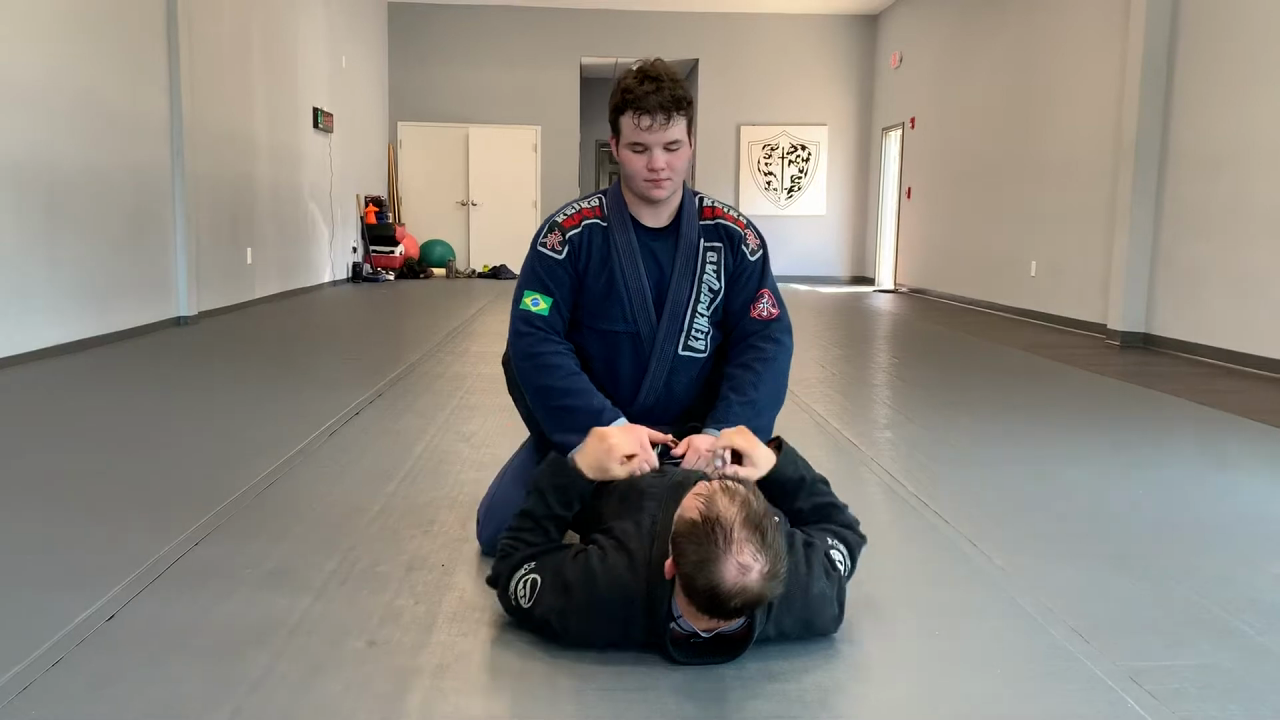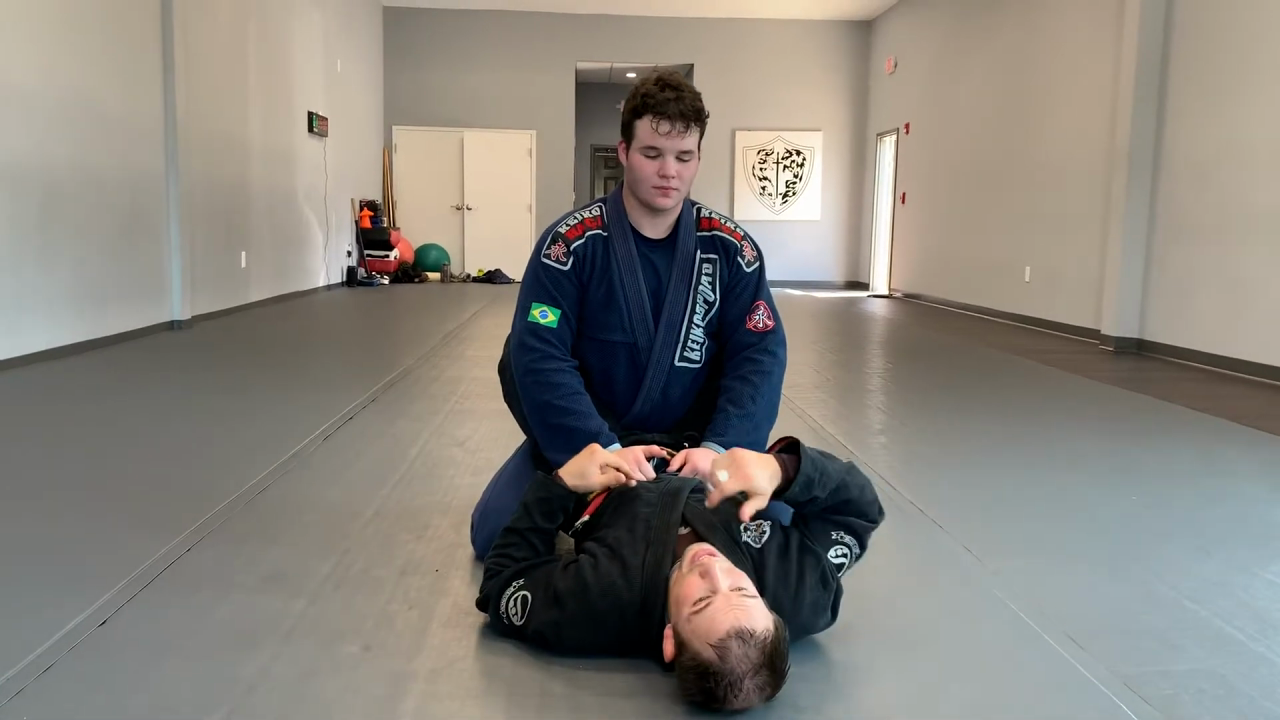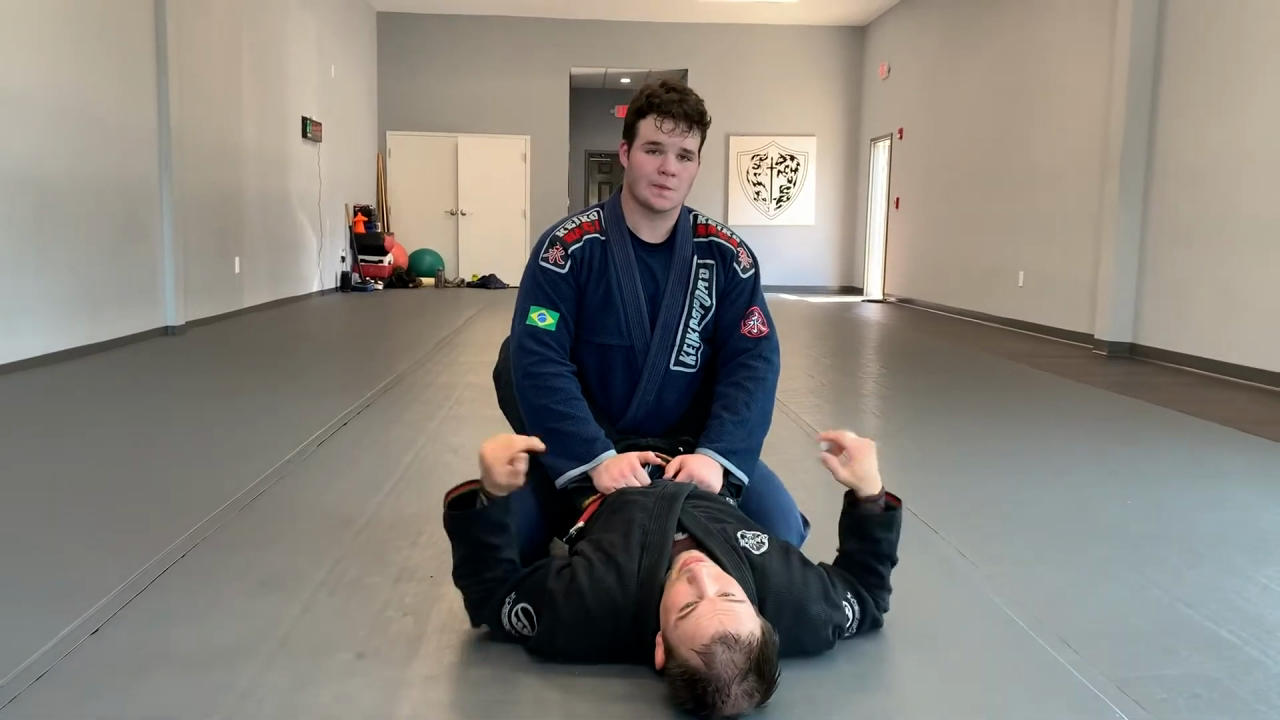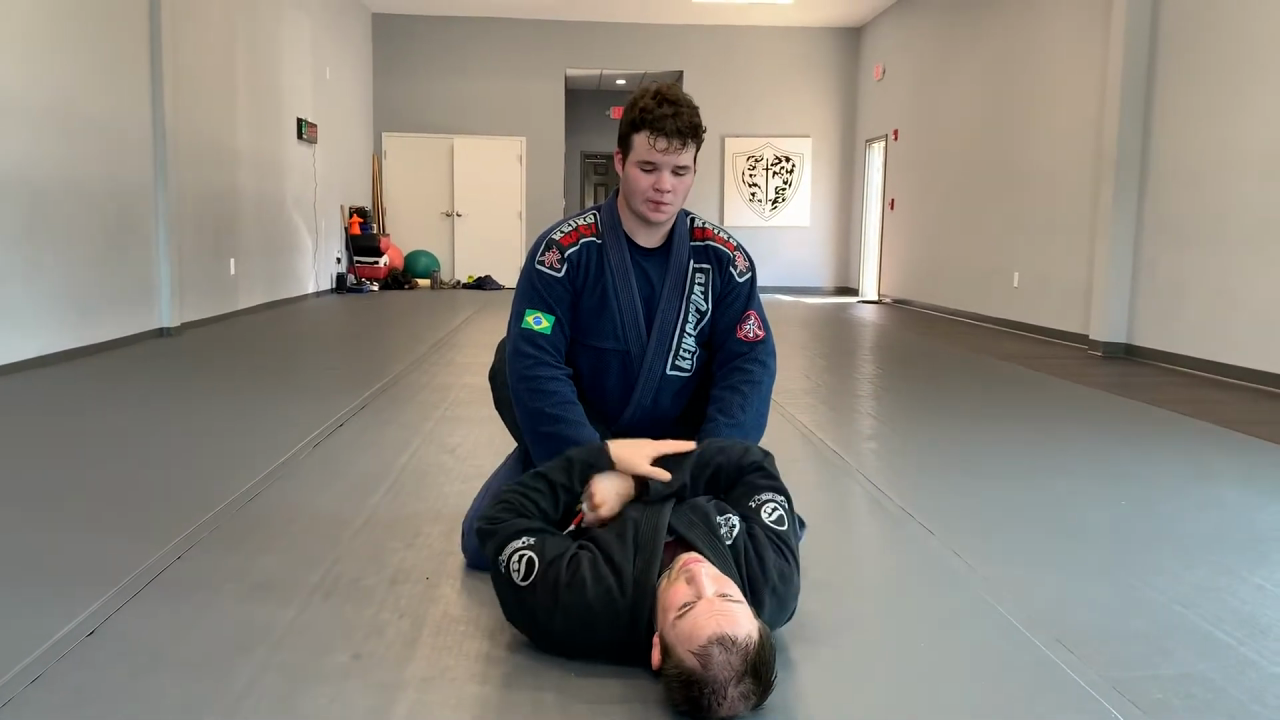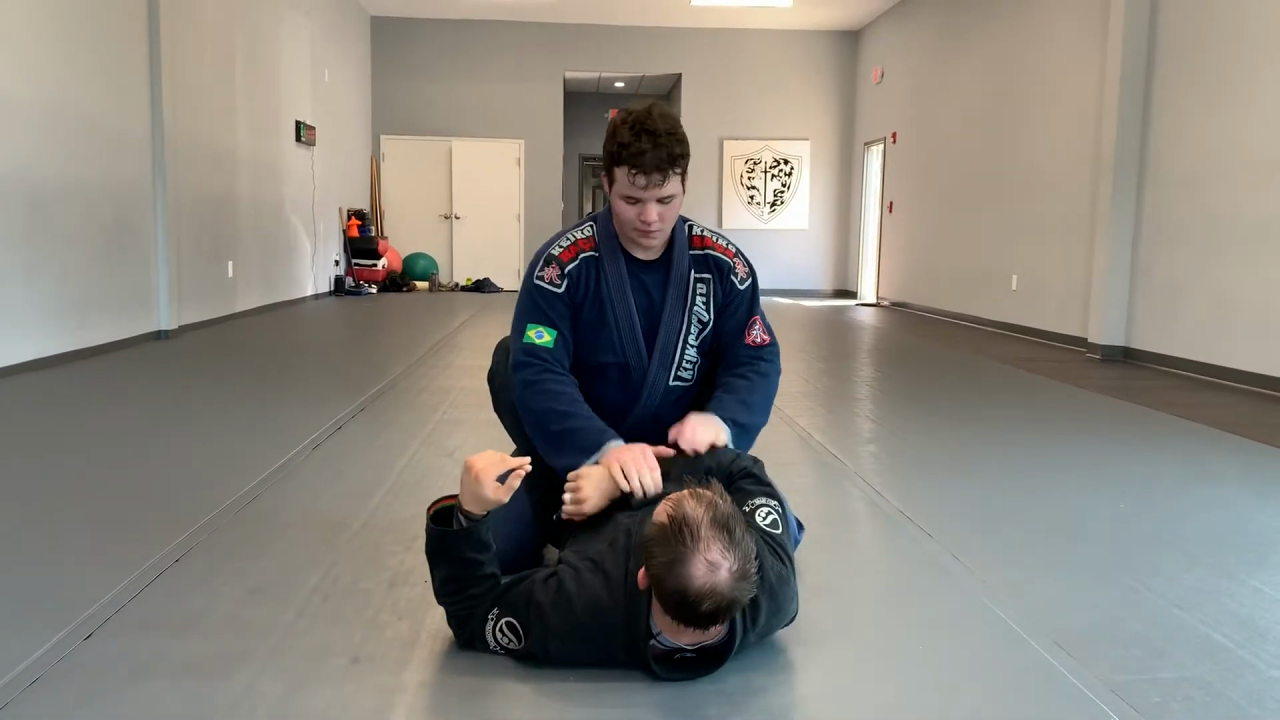
dt=1s
person 1, frame 1
left shoulder: (732, 236)
right shoulder: (571, 233)
left elbow: (765, 341)
right elbow: (534, 340)
left wrist: (722, 433)
right wrist: (606, 427)
left hip: (695, 440)
right hip: (586, 435)
right knee: (502, 530)
person 1, frame 2
left shoulder: (730, 247)
right shoulder: (571, 242)
left elbow: (759, 354)
right elbow: (538, 357)
left wrist: (719, 447)
right wrist: (600, 451)
left hip: (692, 441)
right hip: (583, 440)
right knee: (496, 533)
person 1, frame 3
left shoulder: (725, 254)
right shoulder: (570, 246)
left elbow: (753, 361)
right elbow: (536, 358)
left wrist: (716, 455)
right wrist: (596, 457)
left hip: (688, 445)
right hip: (583, 446)
left knee: (780, 532)
person 1, frame 4
left shoulder: (722, 257)
right shoulder: (565, 250)
left elbow: (749, 364)
right elbow: (533, 364)
left hip: (683, 446)
right hip: (577, 444)
right knee: (486, 542)
person 1, frame 5
left shoulder: (721, 263)
right shoulder: (564, 262)
left elbow: (755, 360)
right elbow: (537, 372)
left wrist: (719, 420)
right wrist: (604, 448)
left hip: (688, 449)
right hip: (585, 452)
right knee: (498, 544)
person 2, frame 1
left shoulder: (596, 601)
right shoulder: (812, 603)
left elbow: (513, 572)
right elbow: (843, 535)
left wrist: (581, 472)
right wrist: (775, 465)
person 2, frame 2
left shoulder: (594, 612)
right shoulder: (802, 598)
left elbow: (500, 585)
right elbow: (858, 505)
left wrist: (559, 485)
right wrist: (784, 467)
person 2, frame 3
left shoulder: (586, 615)
right shoulder: (796, 610)
left elbow: (493, 594)
right elbow: (862, 592)
left wrist: (493, 494)
right wrist: (869, 494)
person 2, frame 4
left shoulder: (578, 612)
right shoulder: (772, 588)
left elbow: (504, 521)
right elbow: (752, 466)
left wrist: (603, 457)
right wrist: (637, 484)
person 2, frame 5
left shoulder: (578, 617)
right shoulder: (774, 591)
left elbow: (472, 614)
right elbow: (743, 472)
left wrist: (468, 512)
right wrist: (623, 481)
